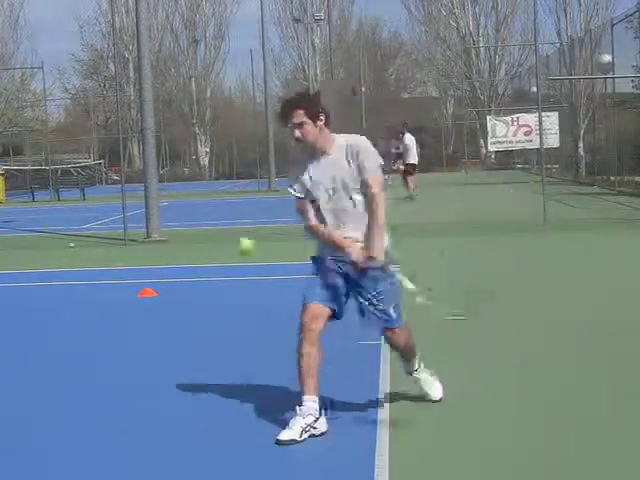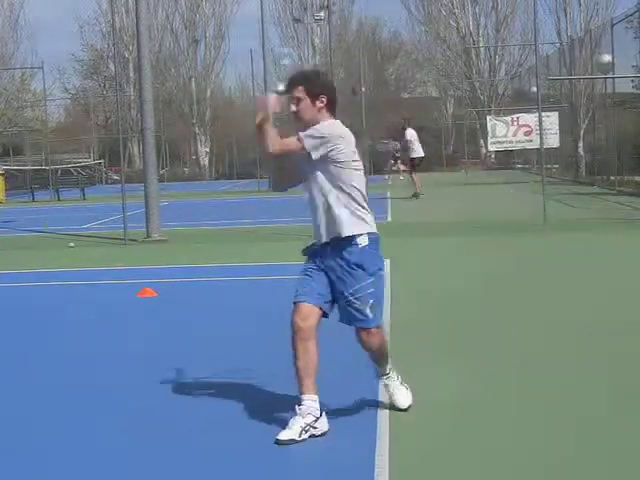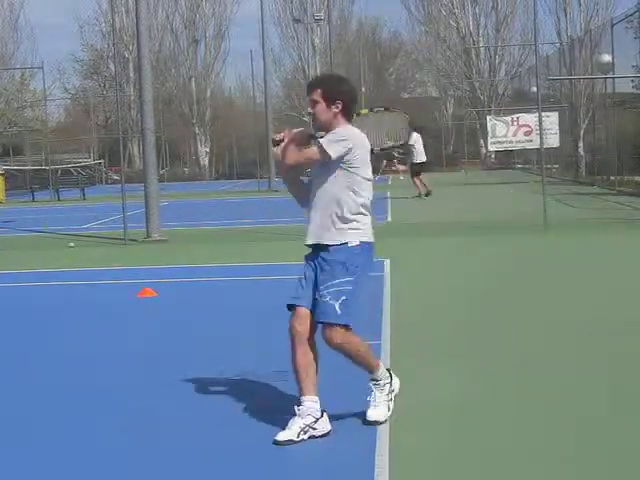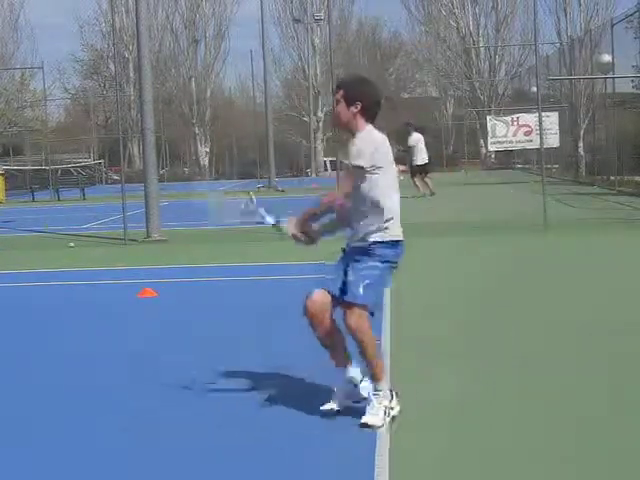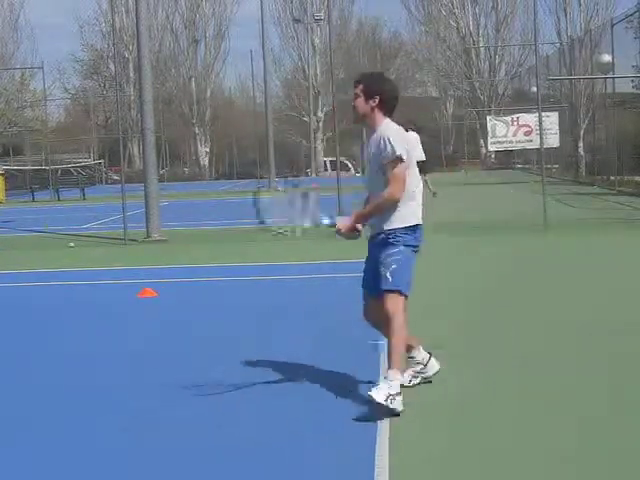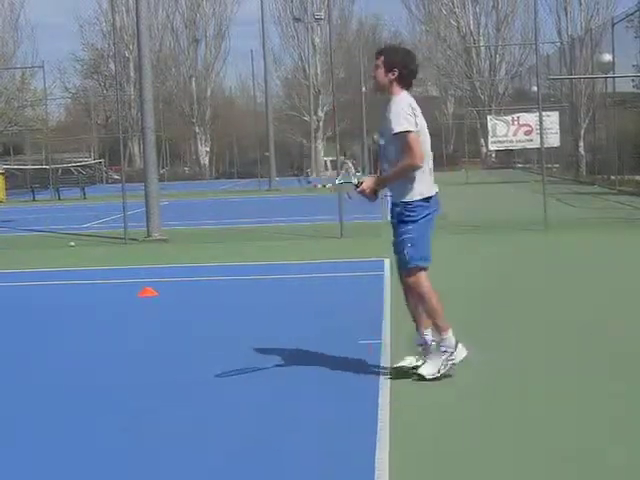
dt=0.2s
person 1, frame 1
left shoulder: (358, 146)
right shoulder: (301, 170)
left elbow: (376, 200)
right elbow: (312, 224)
left wrist: (375, 246)
right wrist: (345, 246)
left hip: (371, 259)
right hip: (331, 259)
left knee: (396, 335)
right knee: (310, 324)
left ankle: (416, 370)
right ankle: (310, 412)
person 1, frame 2
left shoulder: (329, 132)
right shoulder: (312, 144)
left elbow: (274, 149)
right elbow: (292, 176)
left wrist: (266, 120)
right wrist: (263, 122)
left hip: (356, 246)
right hip: (322, 249)
left knee: (368, 335)
right knee: (301, 323)
left ankle: (388, 375)
right ankle: (310, 412)
person 1, frame 3
left shoulder: (348, 138)
right shoulder: (322, 147)
left elbow: (290, 157)
right elbow: (304, 196)
left wrist: (286, 144)
right wrist: (288, 157)
left hip: (348, 249)
right hip: (322, 249)
left knee: (335, 333)
right knee: (299, 327)
left ankle: (382, 379)
right ankle: (311, 413)
person 1, frame 4
left shoulder: (368, 141)
right shoulder: (361, 144)
left elbow: (339, 200)
left wrist: (304, 219)
right wrist: (317, 230)
left hip: (380, 244)
right hip: (359, 245)
left knee: (355, 318)
right knee: (315, 306)
left ankle: (384, 395)
right ankle: (352, 378)
person 1, frame 5
left shoulder: (389, 134)
right shoulder: (374, 137)
left elbow: (395, 194)
left wrist: (355, 219)
right wrist: (359, 219)
left hip: (400, 231)
right hip: (381, 233)
left knee: (392, 302)
right knee: (373, 311)
left ankle: (392, 383)
right ankle: (419, 358)
person 1, frame 6
left shoulder: (399, 106)
right shoulder: (400, 105)
left elbow: (415, 160)
left wrist: (378, 181)
right wrist: (378, 182)
left hip: (414, 202)
right hip: (406, 202)
left knee: (414, 275)
right knee: (408, 276)
left ankle: (448, 346)
right ankle: (428, 347)
